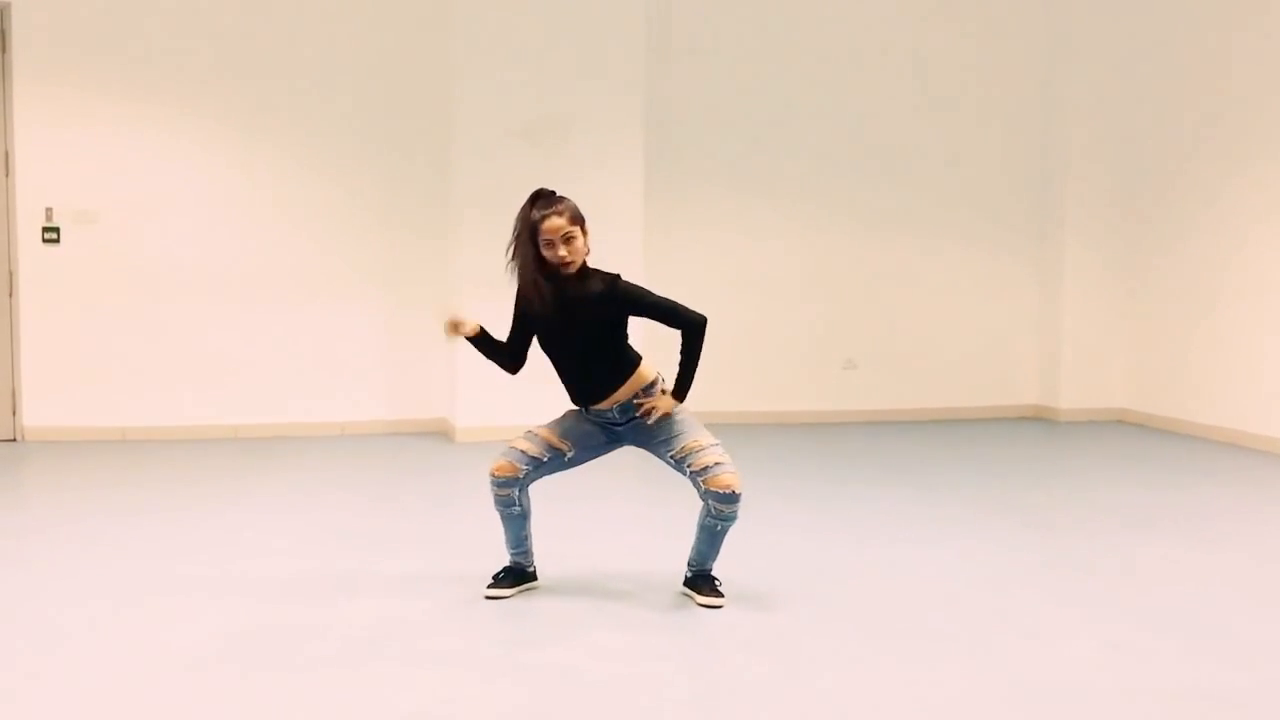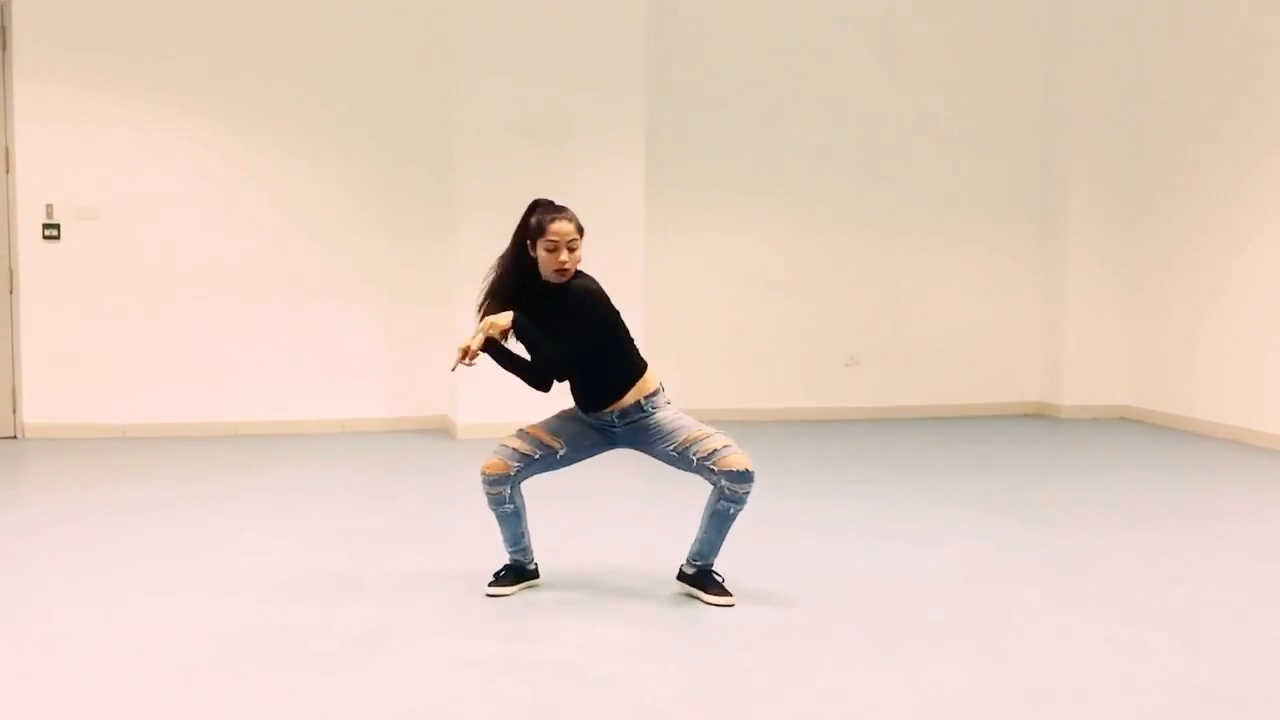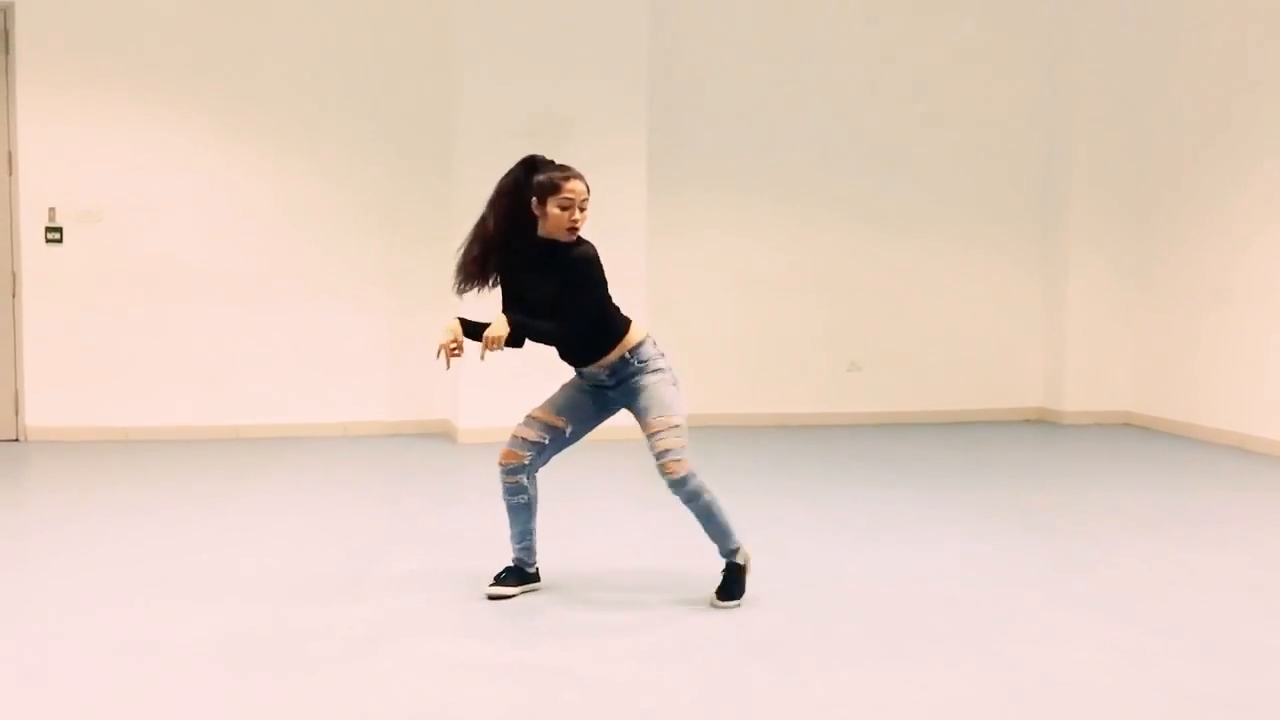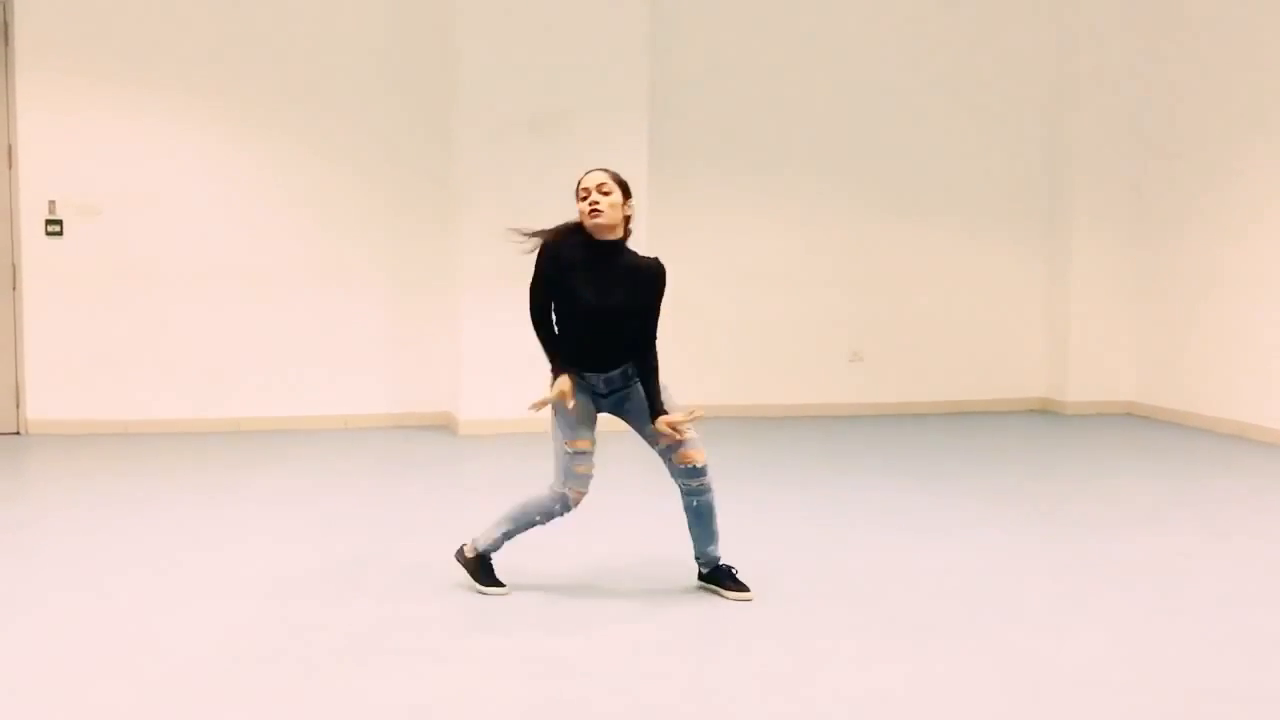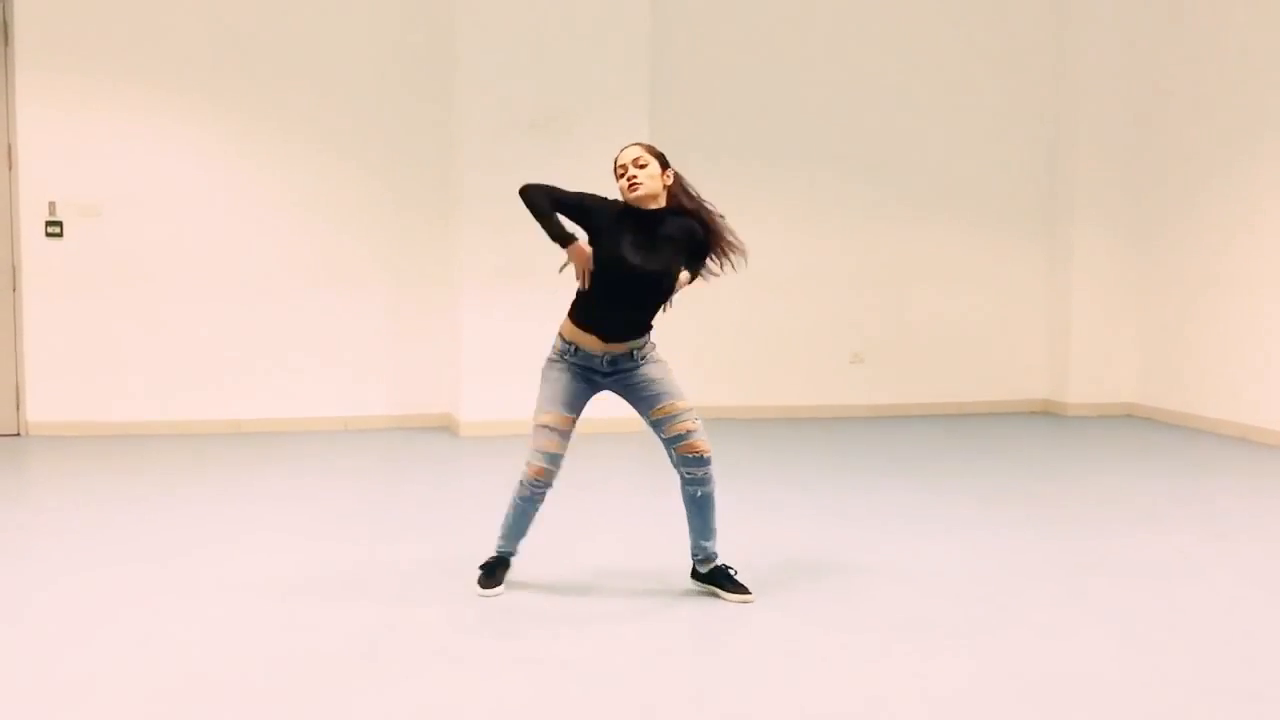
dt=0.4s
person 1, frame 1
left shoulder: (610, 290)
right shoulder: (533, 291)
left elbow: (695, 322)
right elbow: (513, 360)
left wrist: (678, 393)
right wrist: (473, 333)
left hip: (648, 409)
right hip: (592, 419)
left knee: (725, 487)
right knee: (504, 472)
left ankle: (698, 573)
right ankle: (521, 567)
person 1, frame 2
left shoulder: (584, 293)
right shoulder: (533, 300)
left elbow: (565, 363)
right elbow: (544, 380)
left wrist: (514, 322)
right wrist: (489, 345)
left hip: (646, 411)
right hip: (592, 421)
left knee: (736, 470)
right knee: (497, 470)
left ankle: (696, 569)
right ankle: (522, 564)
person 1, frame 3
left shoulder: (580, 256)
right shoulder: (517, 259)
left elbow: (571, 332)
right elbow: (514, 329)
left wrist: (514, 327)
right wrist: (461, 327)
left hip: (639, 368)
right hip: (591, 382)
left knee: (676, 470)
right knee: (515, 458)
left ankle: (735, 560)
right ankle: (524, 566)
person 1, frame 4
left shoulder: (647, 270)
right shoulder: (559, 252)
left elbow: (646, 345)
right elbow: (539, 310)
left wrist: (659, 411)
right wrist: (561, 371)
left hip: (632, 380)
right hip: (578, 383)
left knee: (692, 466)
right knee: (570, 493)
left ankle: (710, 565)
right ankle: (478, 550)
person 1, frame 5
left shoulder: (686, 227)
right shoulder: (609, 215)
left elbow: (718, 246)
right elbow: (532, 192)
left wrist: (688, 272)
right wrist: (570, 242)
left hip: (635, 360)
right hip: (573, 359)
left knee: (695, 453)
right knee: (541, 469)
left ankle: (706, 564)
right ankle: (501, 555)
